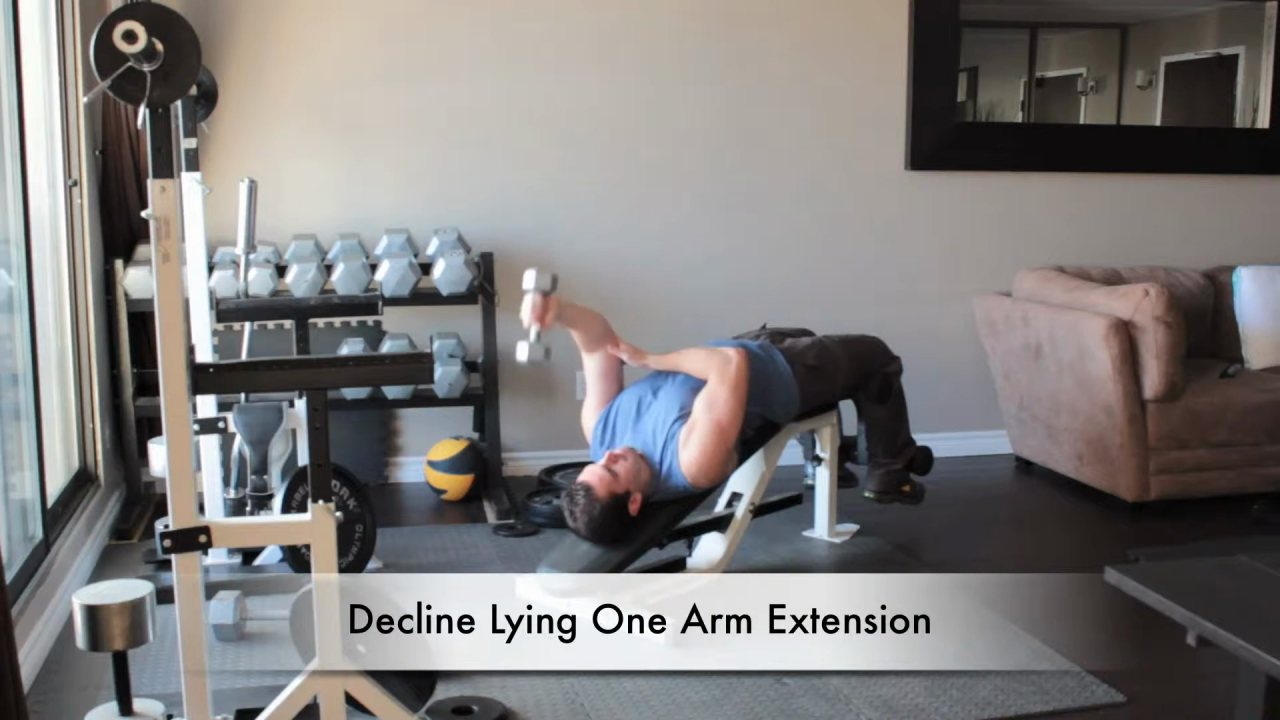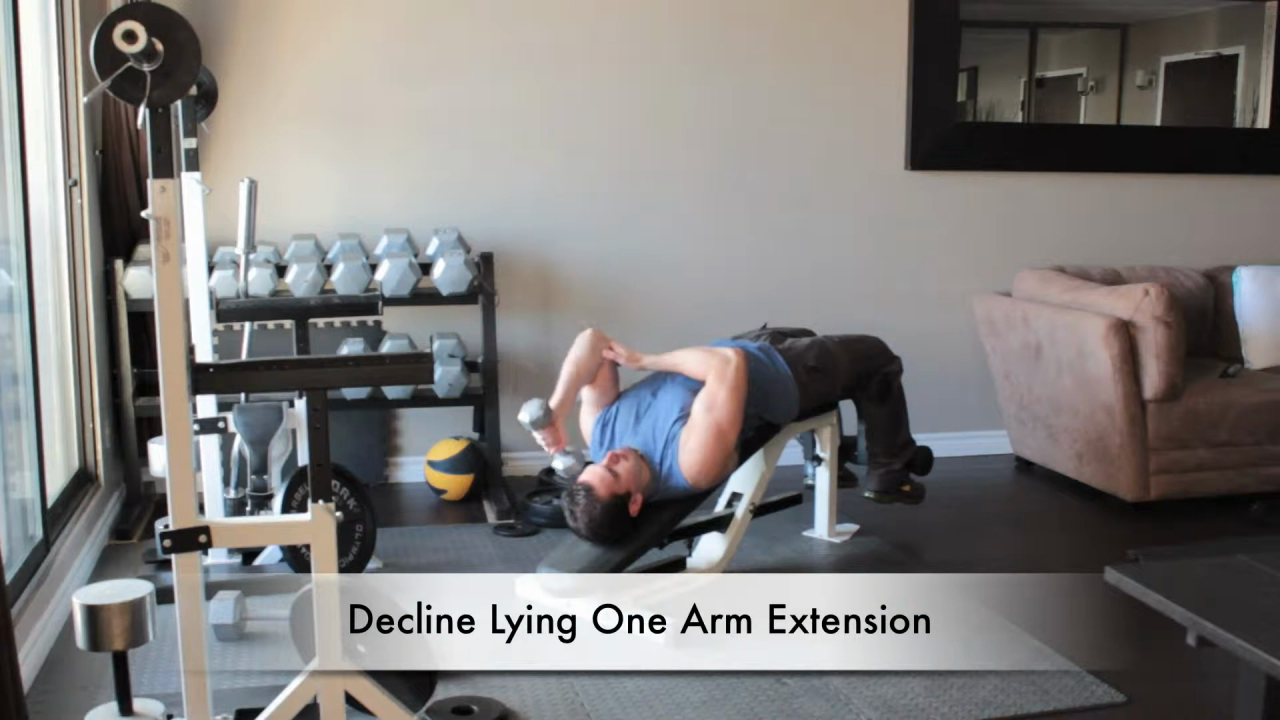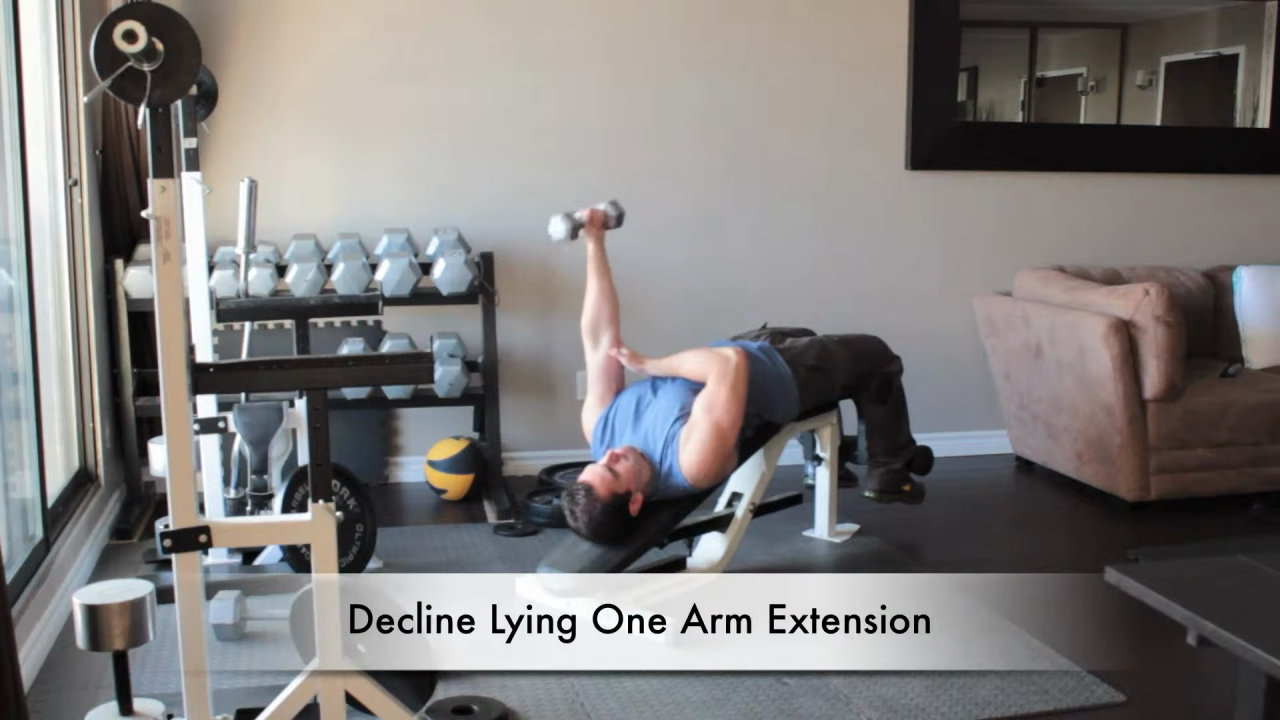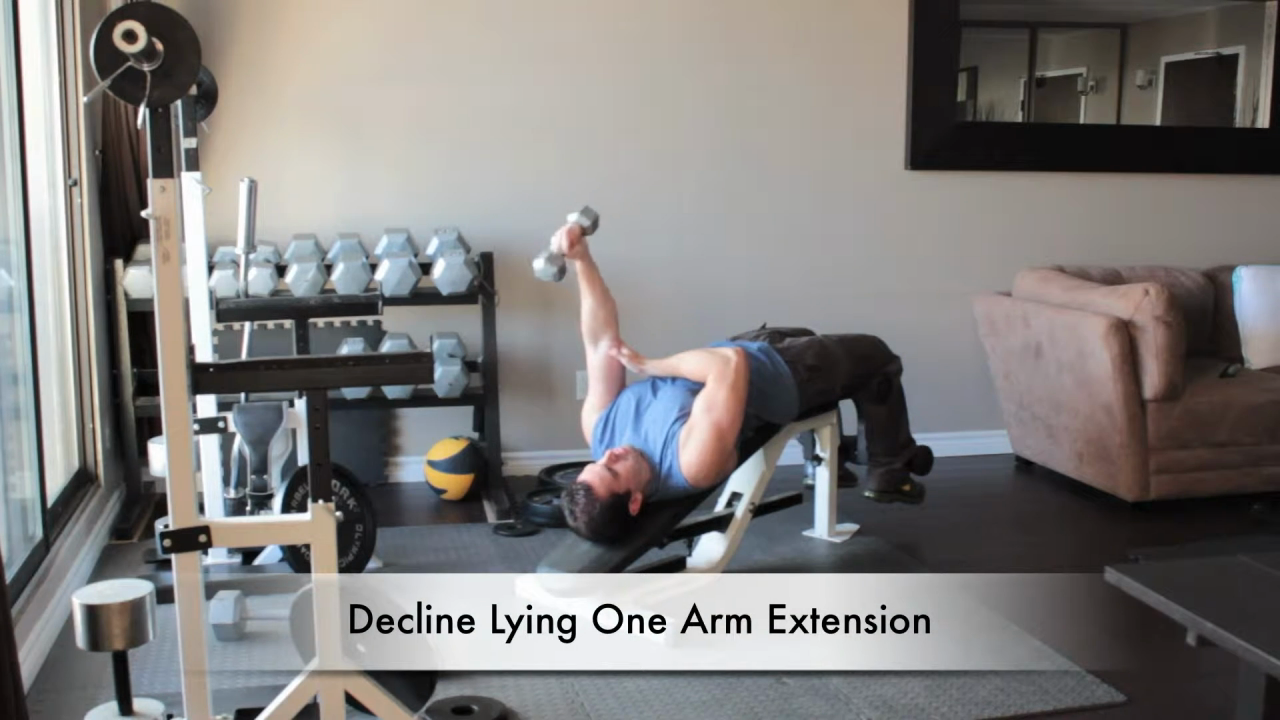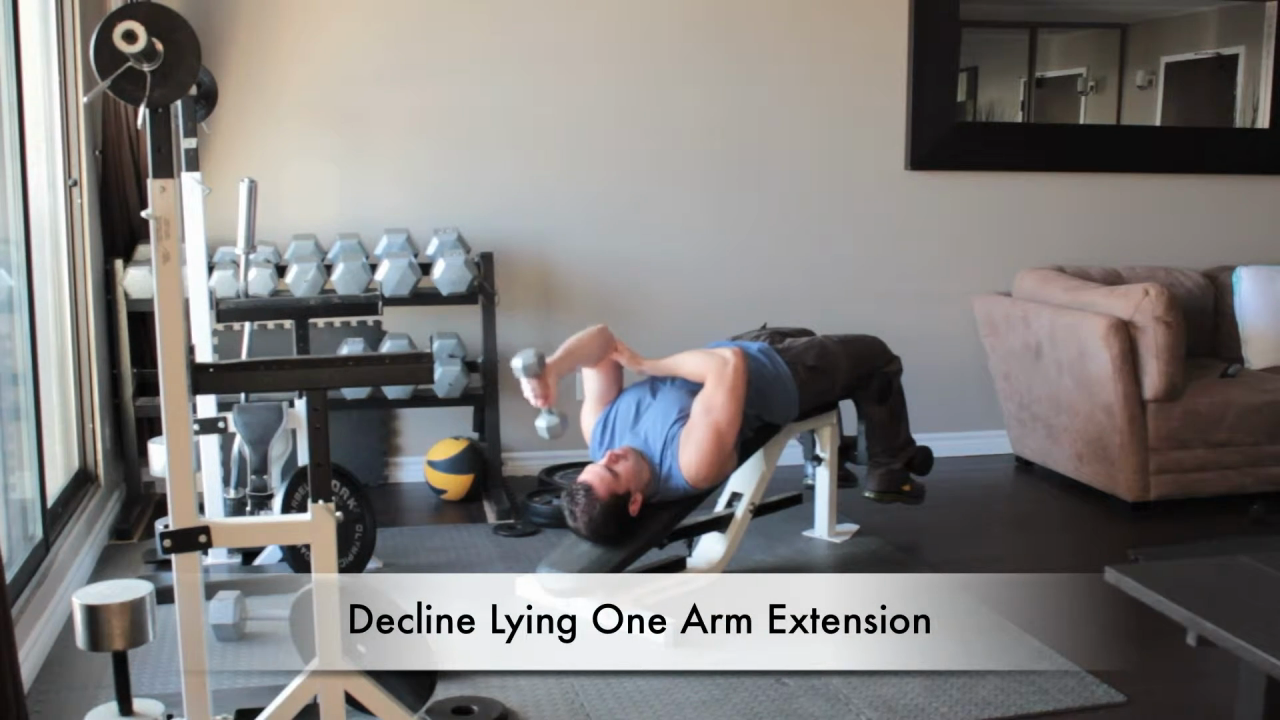
dt=1s
person 1, frame 1
left shoulder: (599, 427)
right shoulder: (691, 465)
left elbow: (598, 342)
right elbow: (732, 365)
left wrist: (555, 307)
right wrist: (648, 358)
left knee: (804, 338)
right knee: (876, 358)
right ankle: (890, 473)
person 1, frame 2
left shoulder: (598, 429)
right shoulder: (692, 465)
left elbow: (592, 339)
right elbow: (728, 364)
left wrist: (555, 409)
right wrist: (644, 360)
left knee: (807, 340)
right knee: (877, 358)
right ankle: (889, 474)
person 1, frame 3
left shoulder: (598, 425)
right shoulder: (692, 465)
left elbow: (600, 339)
right elbow: (730, 363)
left wrist: (594, 243)
right wrist: (649, 364)
left knee: (806, 337)
right knee: (877, 356)
right ankle: (889, 473)
person 1, frame 4
left shoulder: (597, 426)
right shoulder: (691, 465)
left elbow: (601, 340)
right elbow: (730, 364)
left wrist: (581, 258)
right wrist: (650, 364)
left knee: (805, 337)
right knee: (876, 357)
right ankle: (890, 473)
person 1, frame 5
left shoulder: (599, 430)
right shoulder: (693, 467)
left elbow: (601, 340)
right elbow: (729, 364)
left wrist: (549, 369)
right wrist: (645, 364)
left knee: (806, 339)
right knee: (876, 358)
right ankle: (889, 472)
